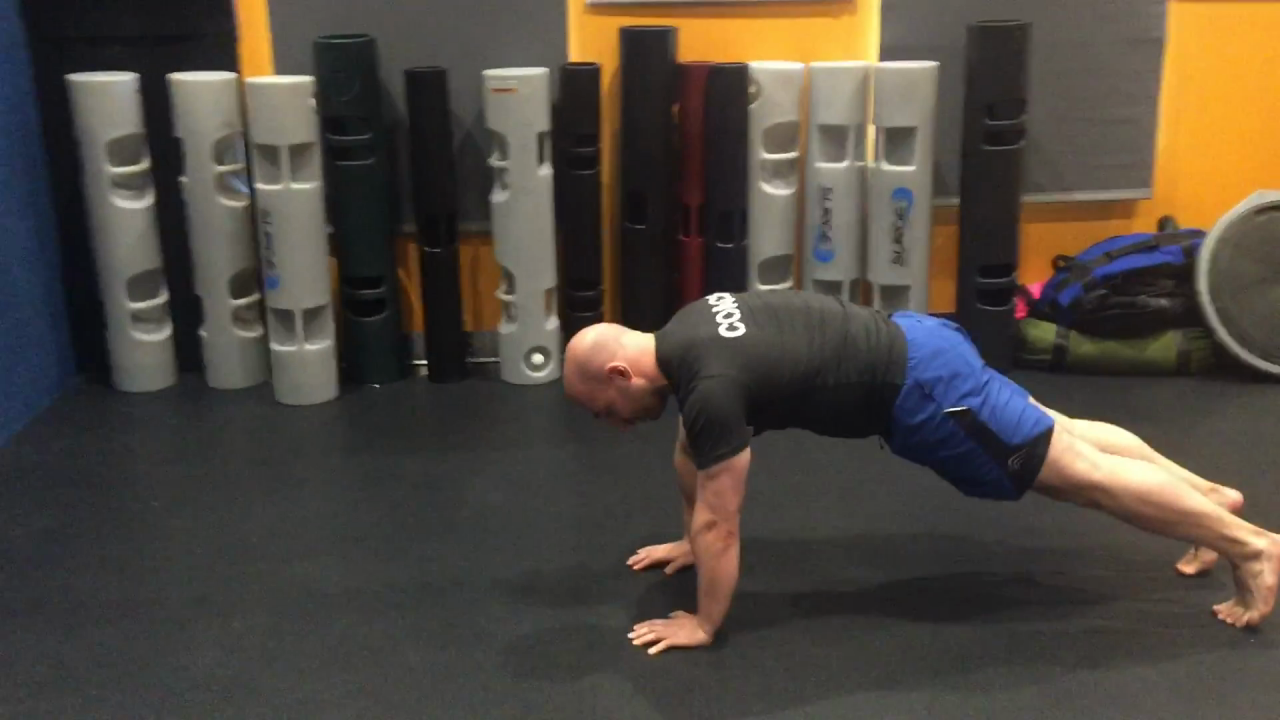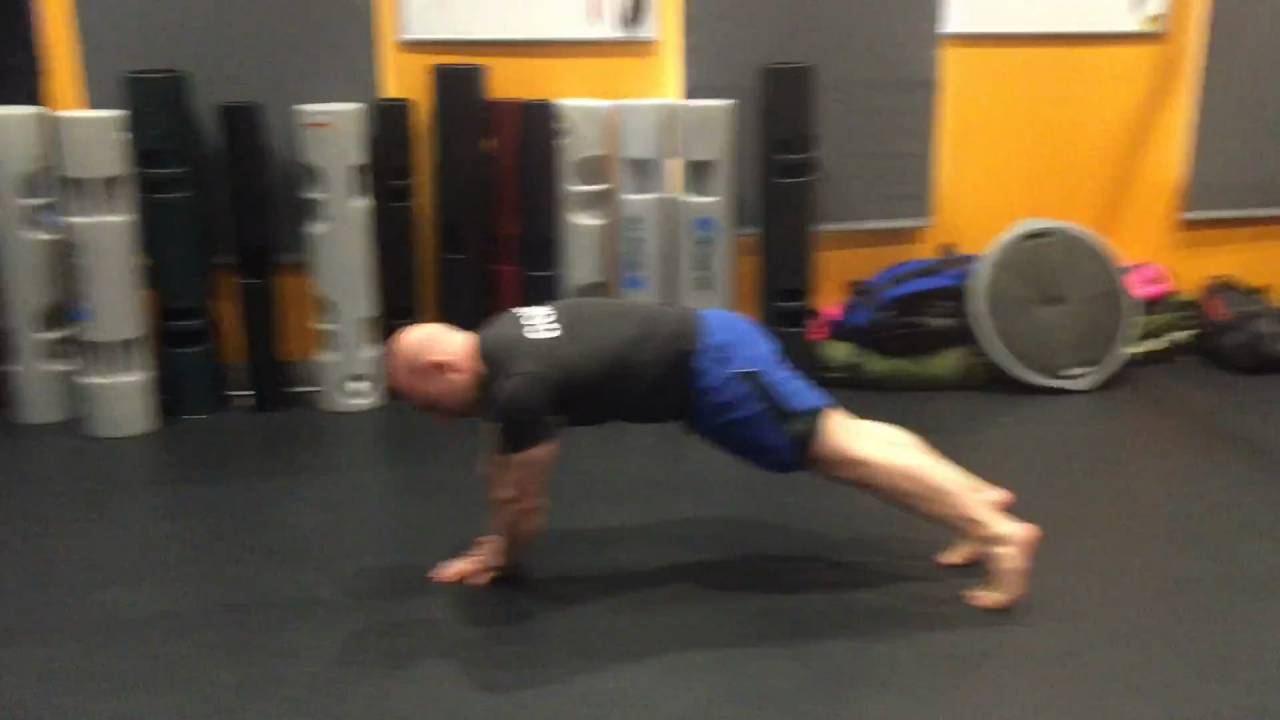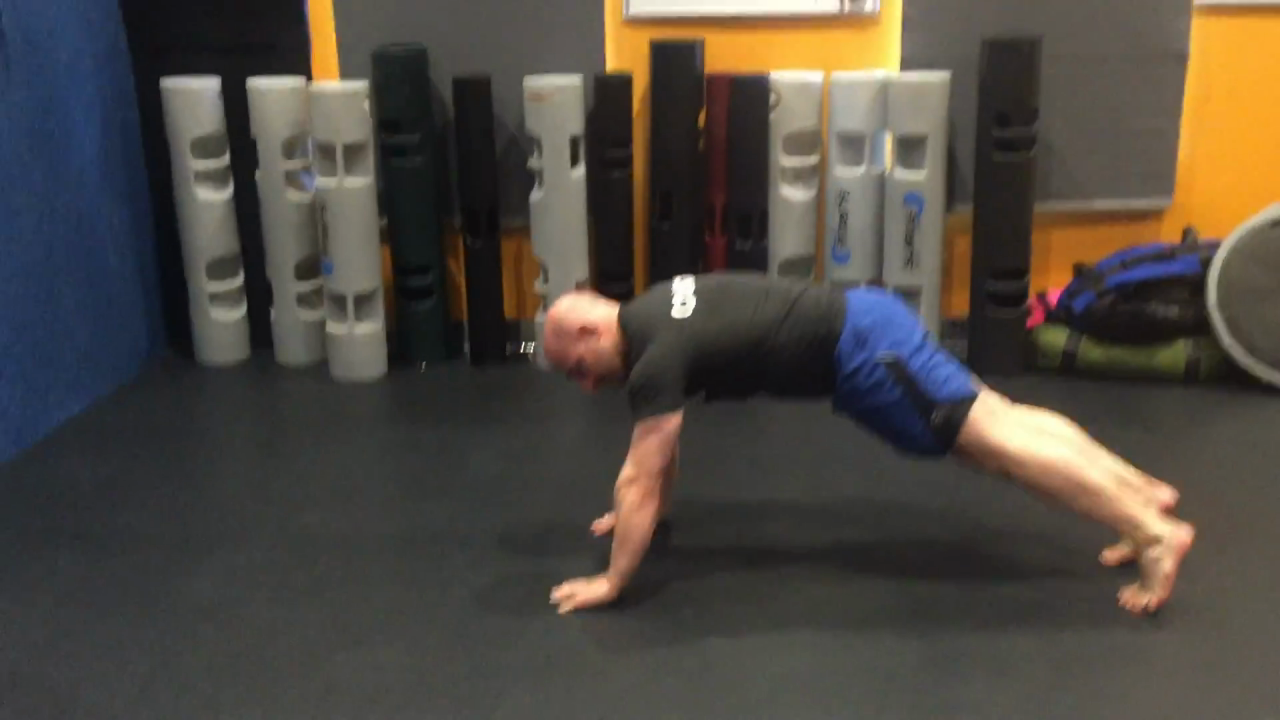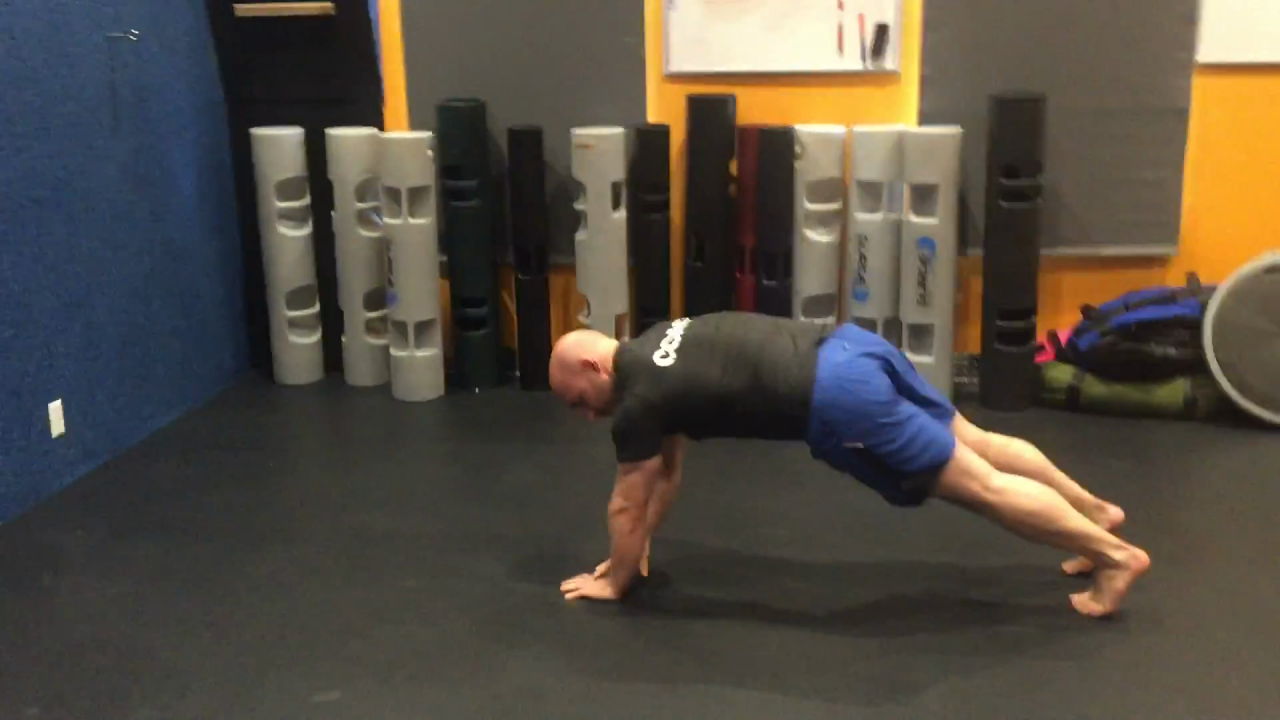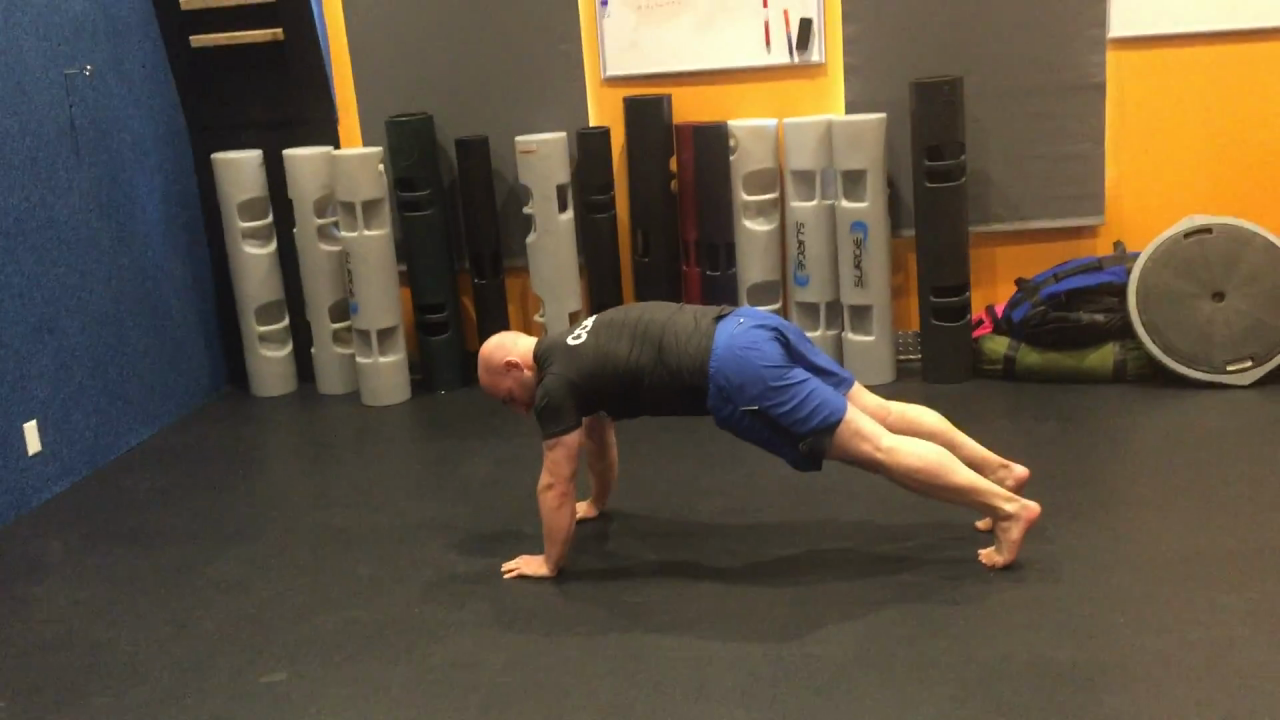
dt=1s
person 1, frame 1
left shoulder: (710, 384)
right shoulder: (684, 338)
left elbow: (720, 521)
right elbow: (692, 458)
left wrist: (704, 624)
right wrist: (689, 540)
left hip: (921, 389)
right hip: (911, 345)
left knee: (1074, 471)
right knee: (1059, 434)
right ankle: (1212, 495)
person 1, frame 2
left shoulder: (519, 383)
right shoulder: (495, 346)
left elbow: (522, 499)
right elbow: (501, 462)
left wrist: (502, 554)
right wrist: (497, 542)
left hip: (714, 371)
right hip: (708, 349)
left knee: (841, 449)
right knee: (840, 432)
left ankle: (998, 533)
right ankle: (981, 498)
person 1, frame 3
left shoulder: (656, 353)
right shoulder: (649, 315)
left elbow: (639, 475)
right elbow: (662, 439)
left wrist: (611, 583)
right wrist: (645, 511)
left hip: (860, 347)
right hip: (860, 322)
left knee: (994, 439)
right knee: (997, 414)
left ankle: (1155, 537)
right ankle: (1145, 495)
person 1, frame 4
left shoulder: (639, 398)
right shoulder: (657, 349)
left elbow: (627, 504)
right elbow: (668, 467)
left wrist: (613, 583)
right wrist: (639, 547)
left hip: (838, 400)
right hip: (850, 349)
left knee: (980, 486)
right knee: (976, 445)
left ankle: (1116, 557)
right ankle: (1098, 513)
person 1, frame 5
left shoulder: (556, 382)
right shoulder: (580, 353)
left elbow: (555, 483)
right elbow: (600, 431)
left wrist: (549, 562)
right wrist: (599, 502)
left hip: (737, 369)
right hip: (749, 329)
left knee: (874, 446)
right knee: (879, 413)
left ankle: (1008, 508)
right ankle: (1002, 471)
